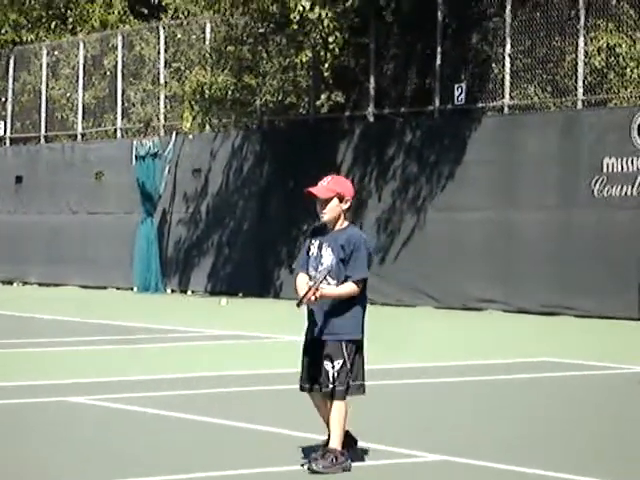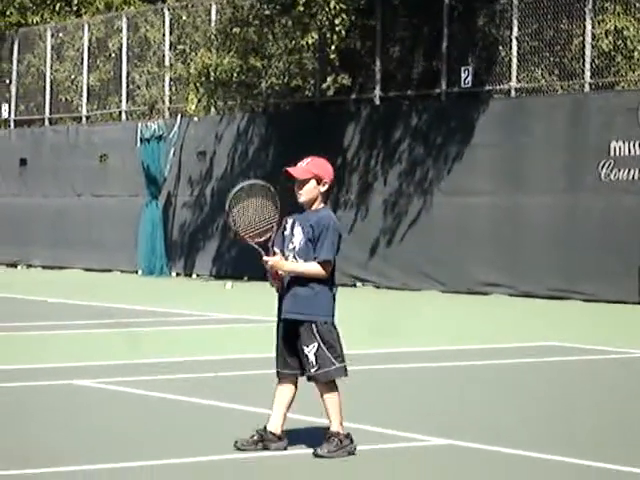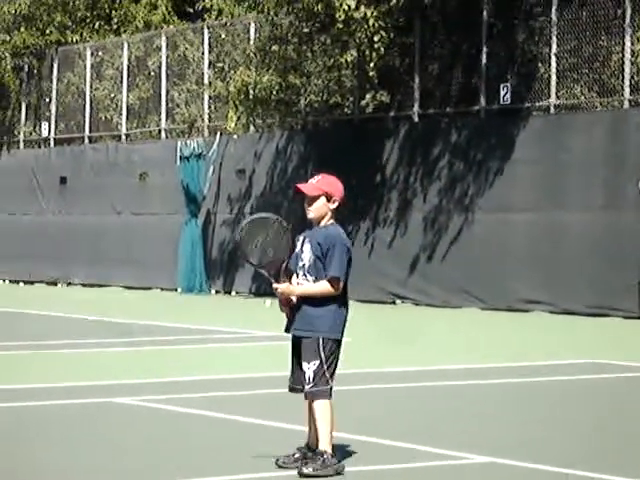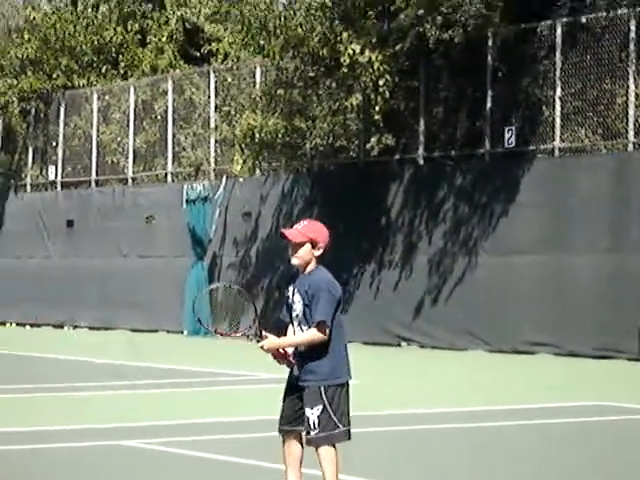
dt=0.5s
person 1, frame 1
left shoulder: (355, 239)
right shoulder: (315, 235)
left elbow: (356, 285)
right elbow: (302, 273)
left wrist: (324, 293)
right wrist: (305, 290)
left hip: (342, 328)
right hip: (316, 326)
left knee: (335, 389)
right knee: (313, 387)
left ankle: (336, 452)
right ankle: (342, 437)
person 1, frame 2
left shoulder: (326, 222)
right shoulder: (294, 218)
left elbow: (322, 268)
left wrist: (284, 266)
right wrist: (274, 270)
left hip: (313, 311)
right hip: (289, 308)
left knee: (321, 373)
right knee: (287, 371)
left ankle: (339, 435)
right ankle: (273, 432)
person 1, frame 3
left shoulder: (335, 238)
right shoulder: (305, 236)
left elbow: (333, 285)
left wrist: (295, 290)
right wrist: (286, 295)
left hip: (322, 326)
right hip: (303, 323)
left knee: (318, 388)
right knee: (309, 388)
left ankle: (328, 455)
right ankle: (312, 448)
person 1, frame 4
left shoulder: (322, 284)
right shoulder: (297, 283)
left elbow: (321, 333)
left wrist: (281, 343)
right wrist: (285, 349)
left hip: (323, 375)
right hip: (300, 372)
left knee: (321, 437)
right knee: (290, 431)
